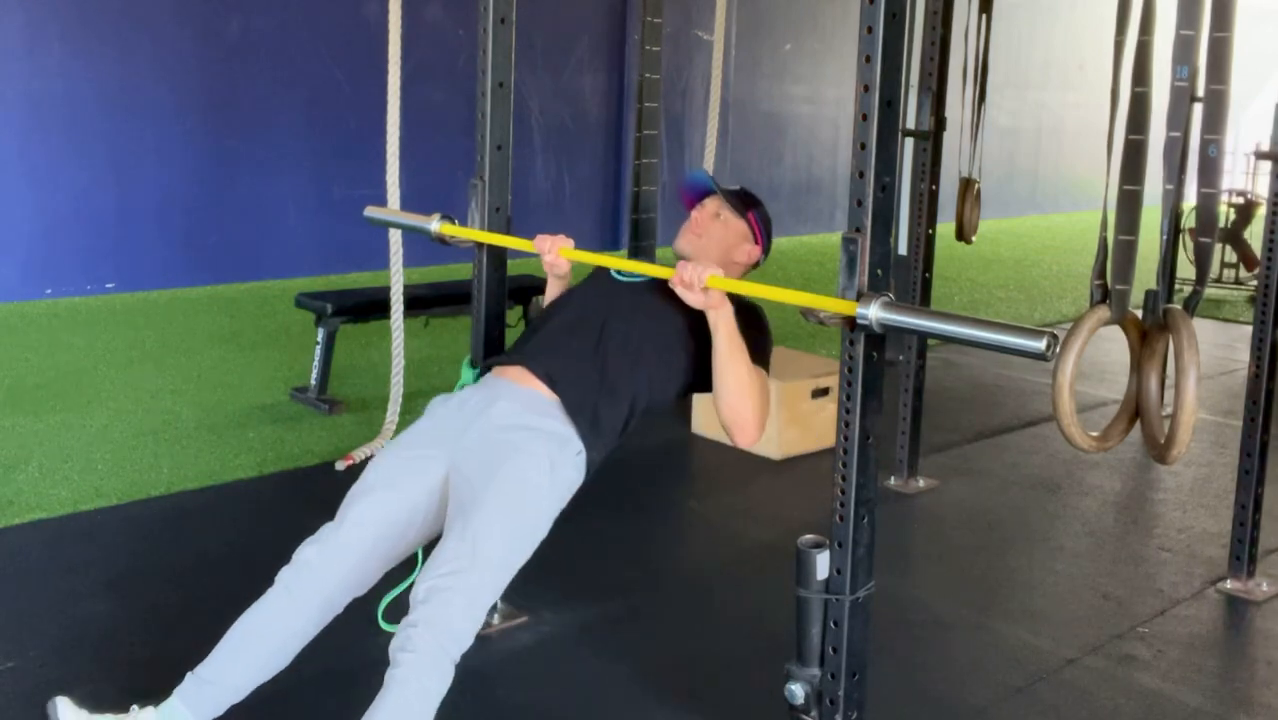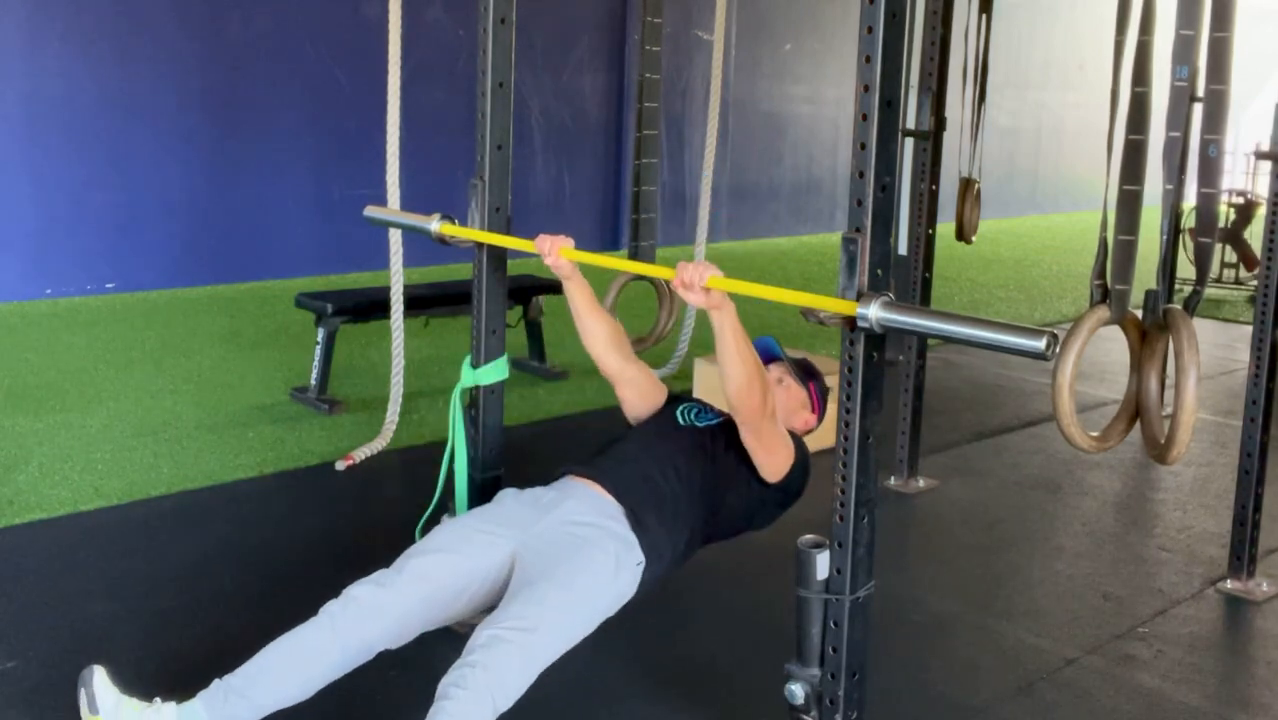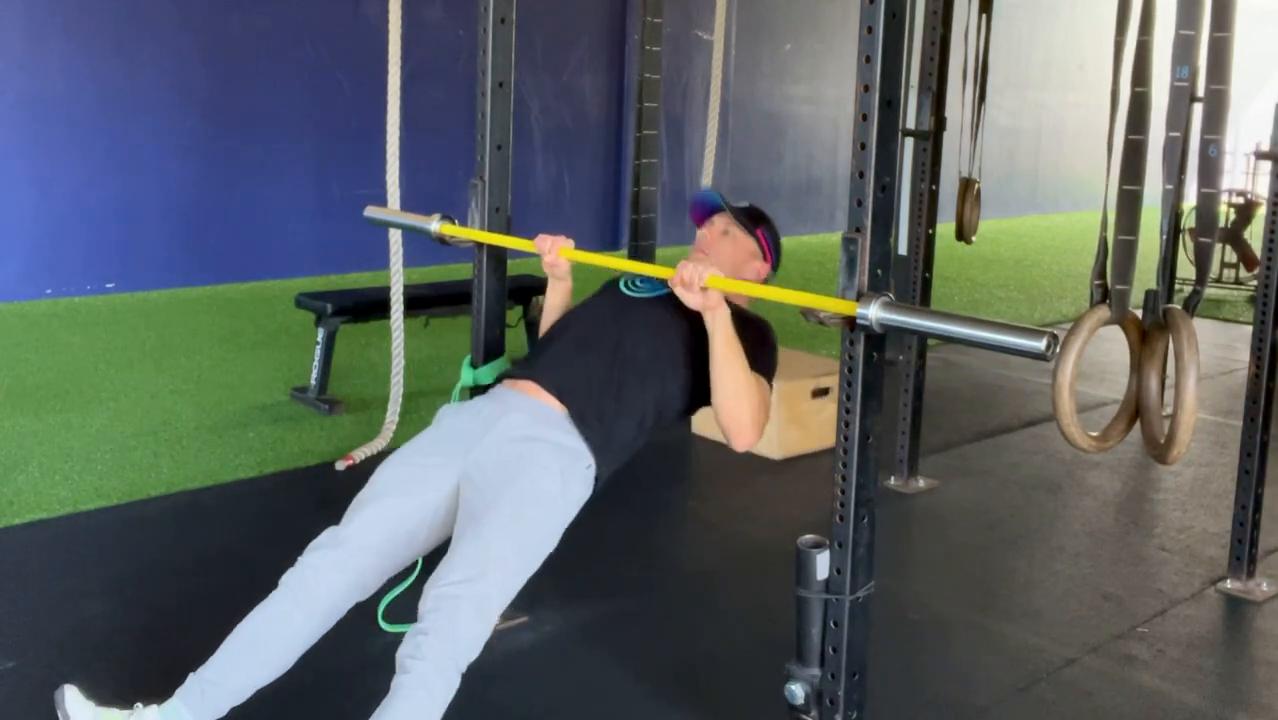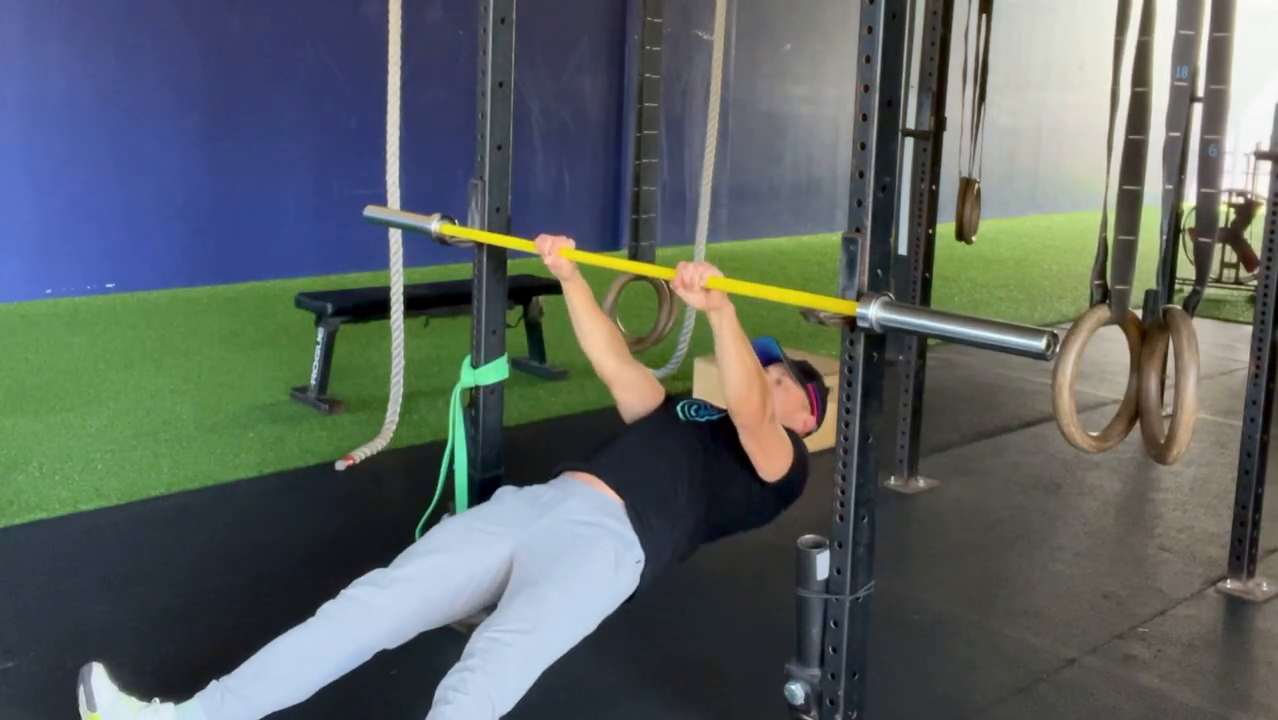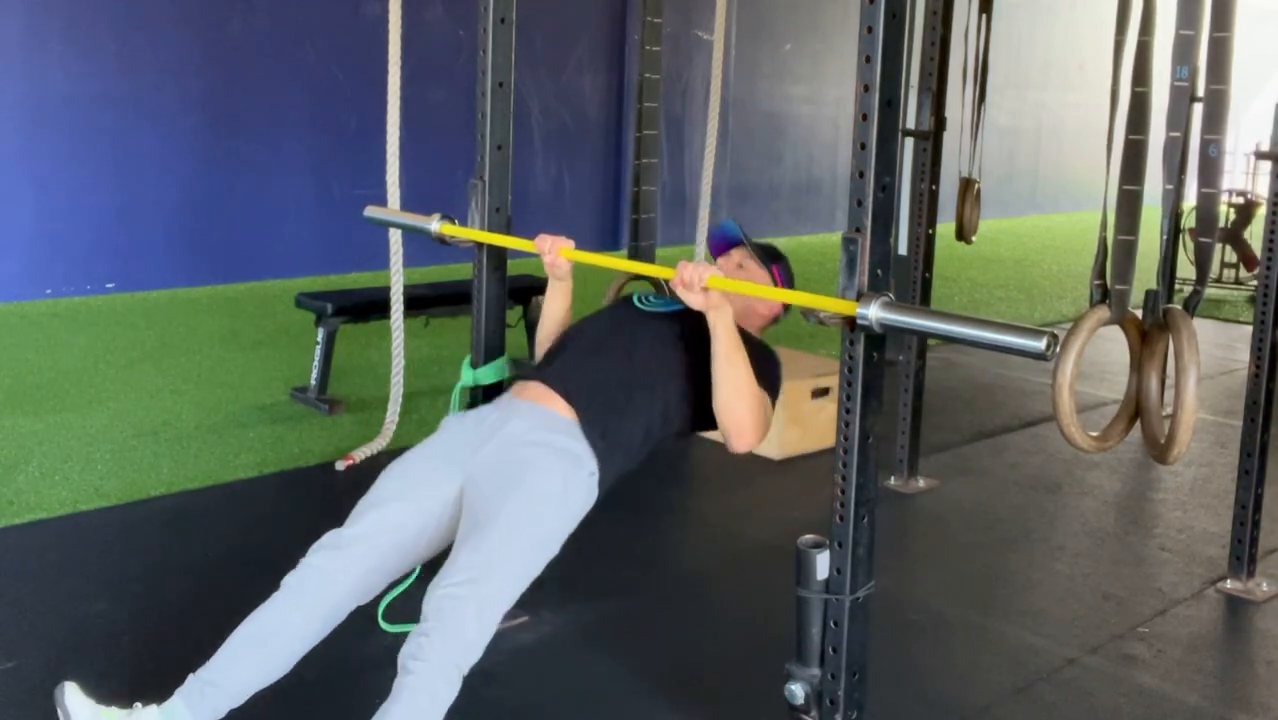
dt=1s
person 1, frame 1
left shoulder: (734, 319)
right shoulder: (628, 271)
left elbow: (745, 428)
left wrist: (715, 305)
right wrist: (557, 278)
left hip: (541, 441)
right hip: (466, 408)
left knee: (436, 622)
right knee: (323, 566)
person 1, frame 2
left shoulder: (777, 466)
right shoulder: (684, 415)
left elbow: (750, 408)
right elbow: (615, 357)
left wrist: (719, 310)
right wrist: (567, 271)
left hip: (605, 544)
right hip: (531, 507)
right knee: (374, 605)
person 1, frame 3
left shoulder: (744, 333)
right shoulder: (642, 285)
left elbow: (742, 431)
left wrist: (716, 310)
right wrist: (559, 277)
left hip: (552, 450)
right hip: (477, 418)
left knee: (452, 613)
right knee: (334, 562)
person 1, frame 4
left shoulder: (776, 464)
right shoulder: (683, 413)
left elbow: (752, 412)
right elbow: (611, 361)
left wrist: (718, 310)
right wrist: (568, 274)
left hip: (605, 540)
right hip: (531, 505)
right knee: (374, 603)
person 1, frame 5
left shoulder: (749, 356)
right shoulder: (648, 307)
left elbow: (740, 434)
left wrist: (715, 308)
right wrist: (559, 279)
left hip: (559, 456)
right hip: (485, 425)
left knee: (454, 613)
right knee: (336, 564)
